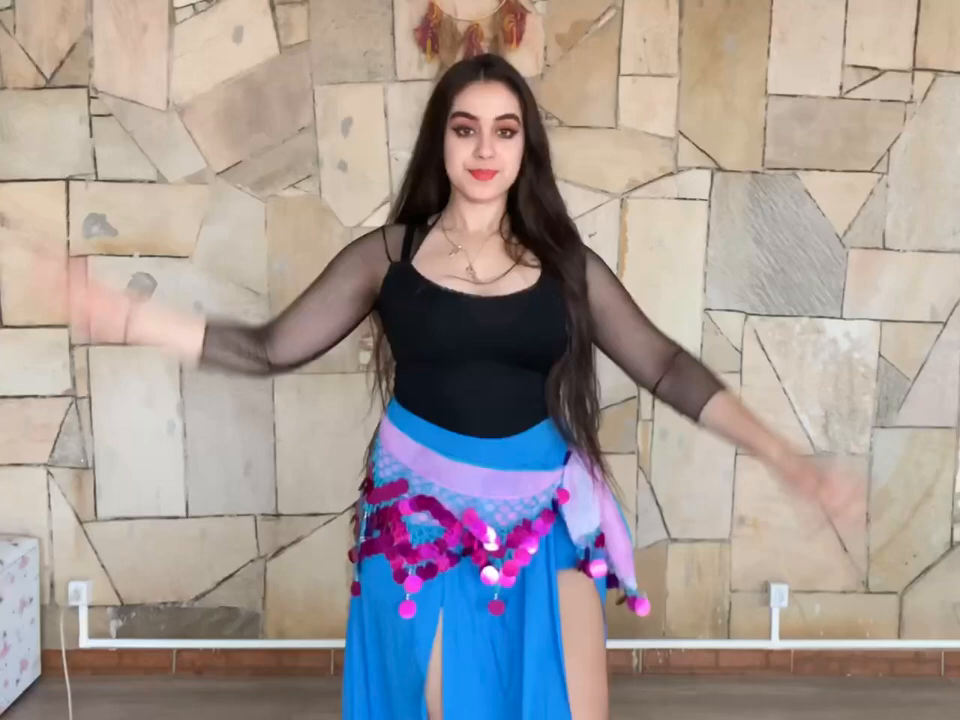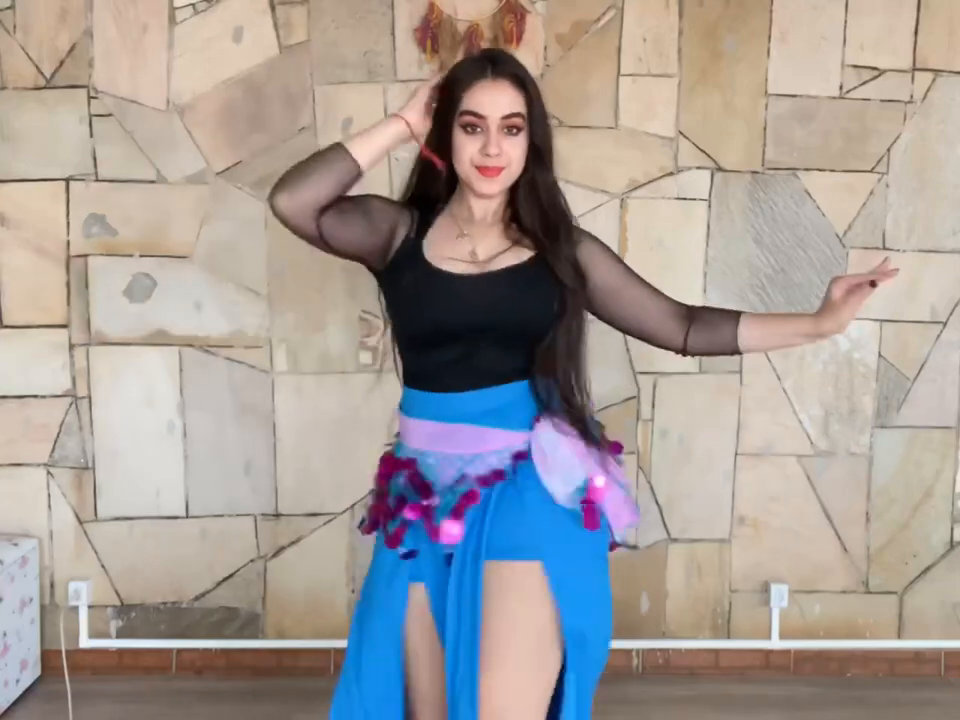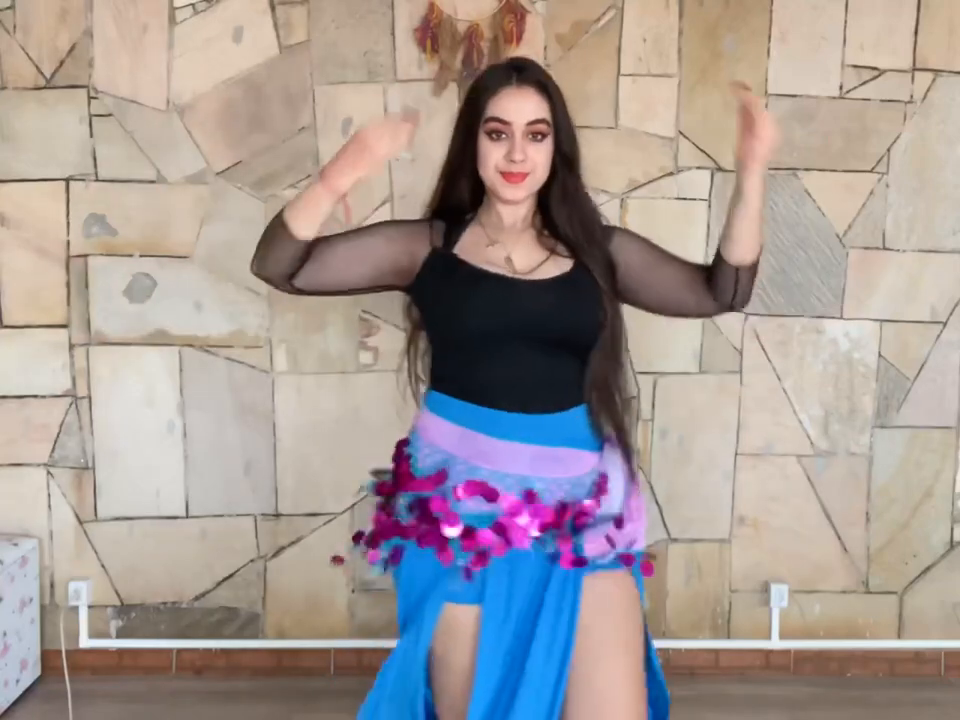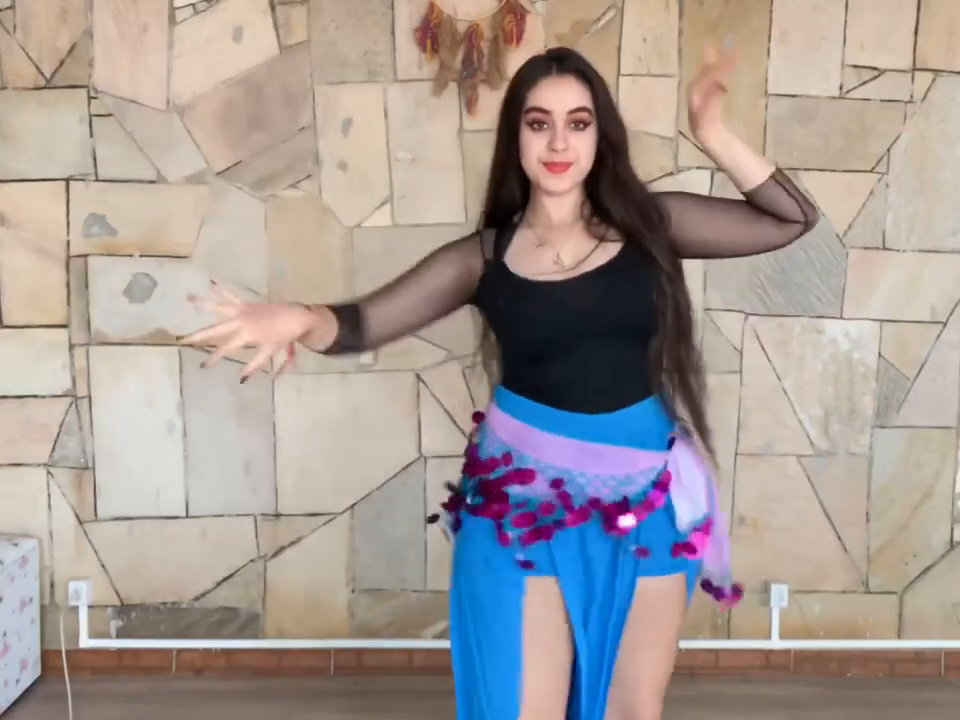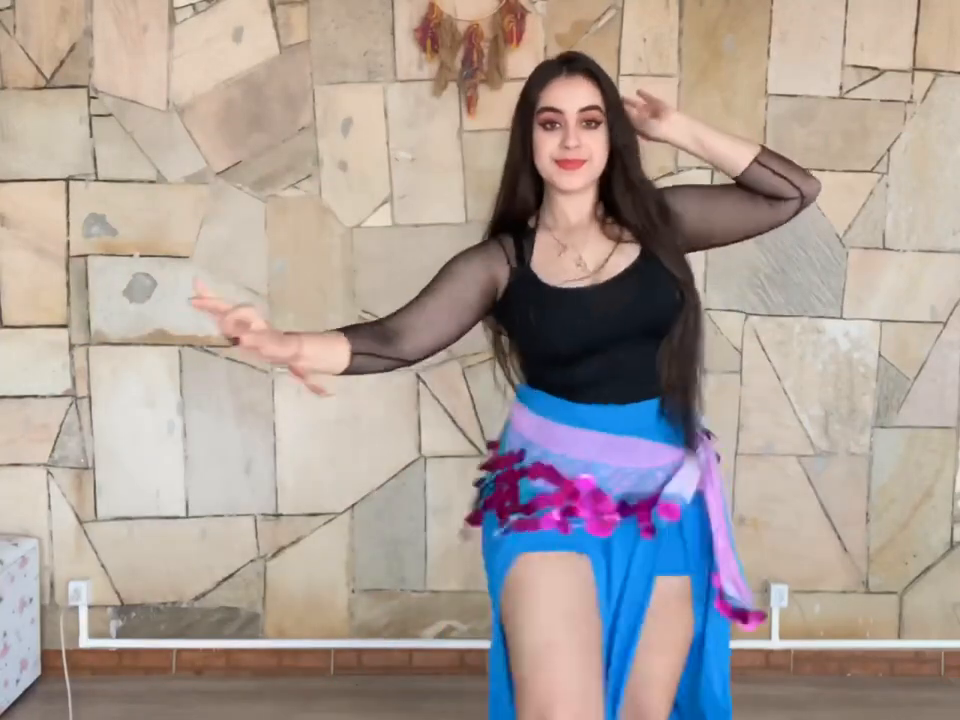
dt=0.3s
person 1, frame 1
left shoulder: (565, 262)
right shoulder: (393, 253)
left elbow: (661, 362)
right elbow: (272, 348)
left wrist: (777, 452)
right wrist: (135, 324)
left hip: (544, 519)
right hip: (426, 520)
person 1, frame 2
left shoulder: (564, 250)
right shoulder: (400, 234)
left elbow: (681, 328)
right elbow: (292, 203)
left wrist: (816, 323)
right wrist: (399, 127)
left hip: (536, 492)
right hip: (428, 500)
person 1, frame 3
left shoulder: (596, 249)
right shoulder: (428, 247)
left elbow: (720, 291)
right elbow: (274, 267)
left wrist: (749, 173)
right wrist: (336, 180)
left hip: (580, 509)
right hip: (461, 511)
person 1, frame 4
left shoulder: (648, 224)
right shoulder: (484, 255)
left elbow: (792, 218)
right elbow: (363, 323)
left wrist: (715, 137)
right wrist: (294, 320)
left hip: (644, 500)
right hip: (521, 502)
person 1, frame 5
left shoulder: (656, 223)
right shoulder: (502, 261)
left elbow: (797, 191)
right elbow: (397, 339)
left wrist: (681, 130)
right wrist: (284, 346)
left hip: (665, 500)
right hip: (552, 499)
